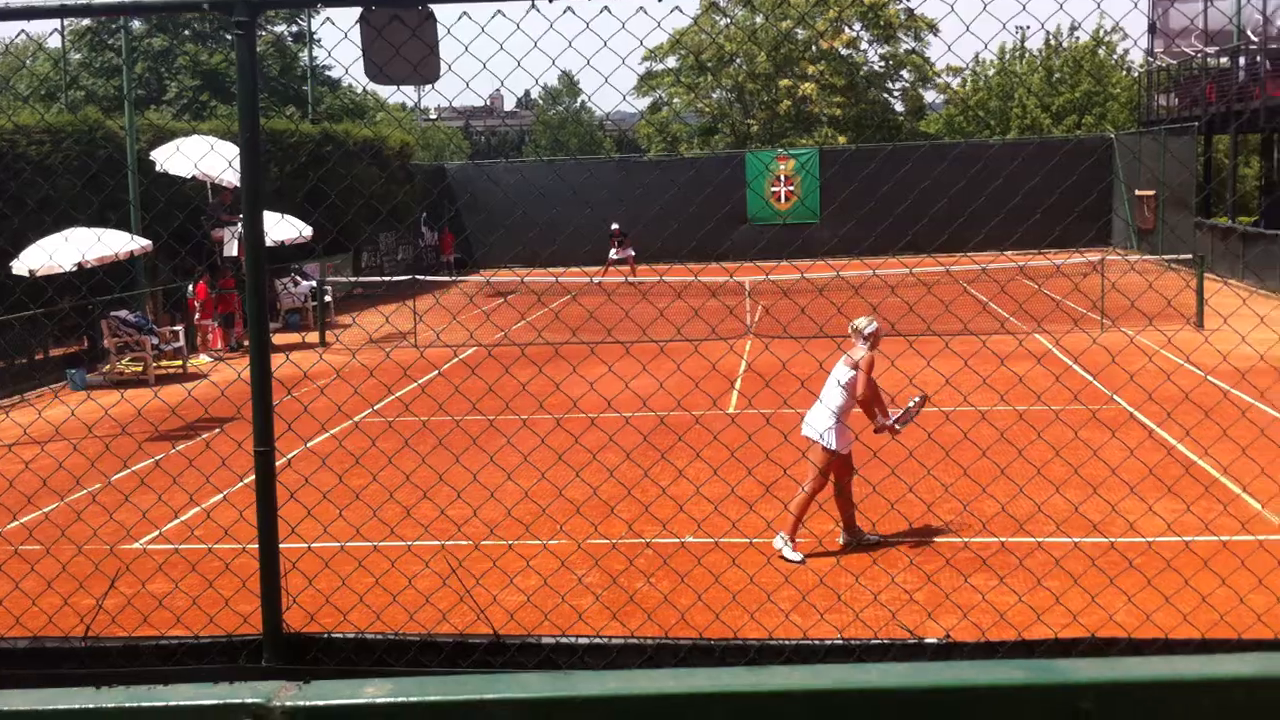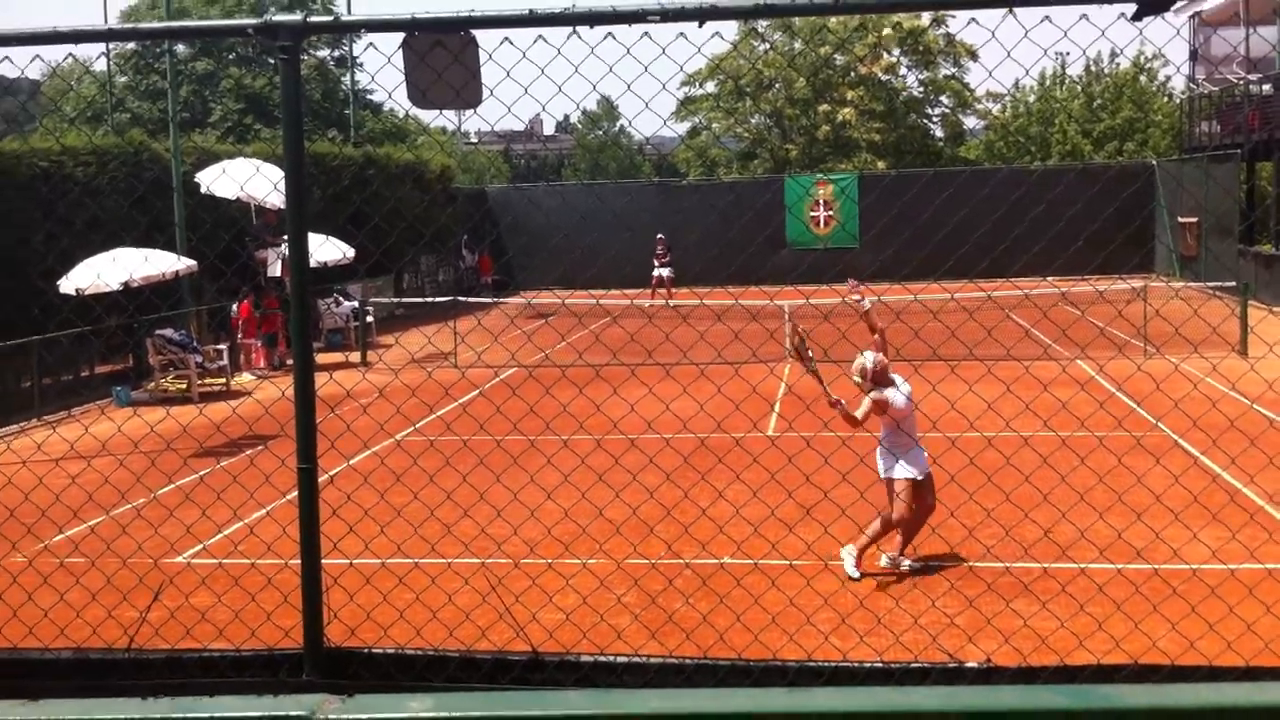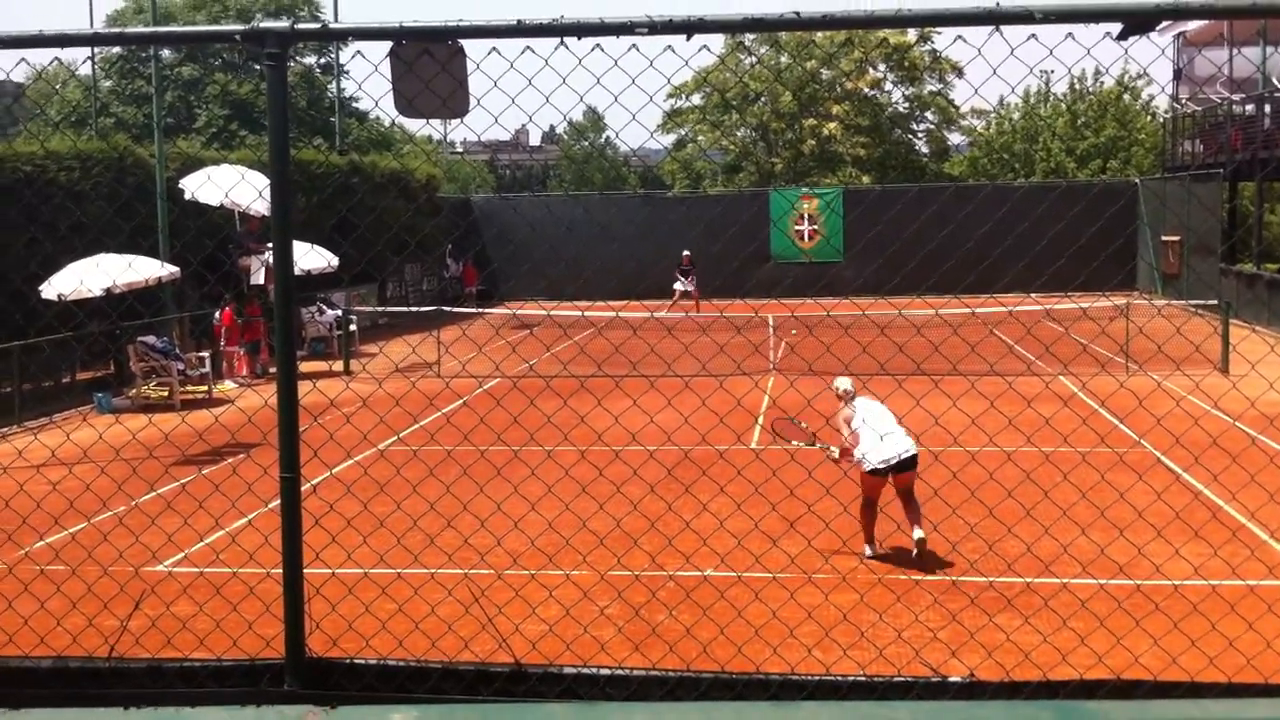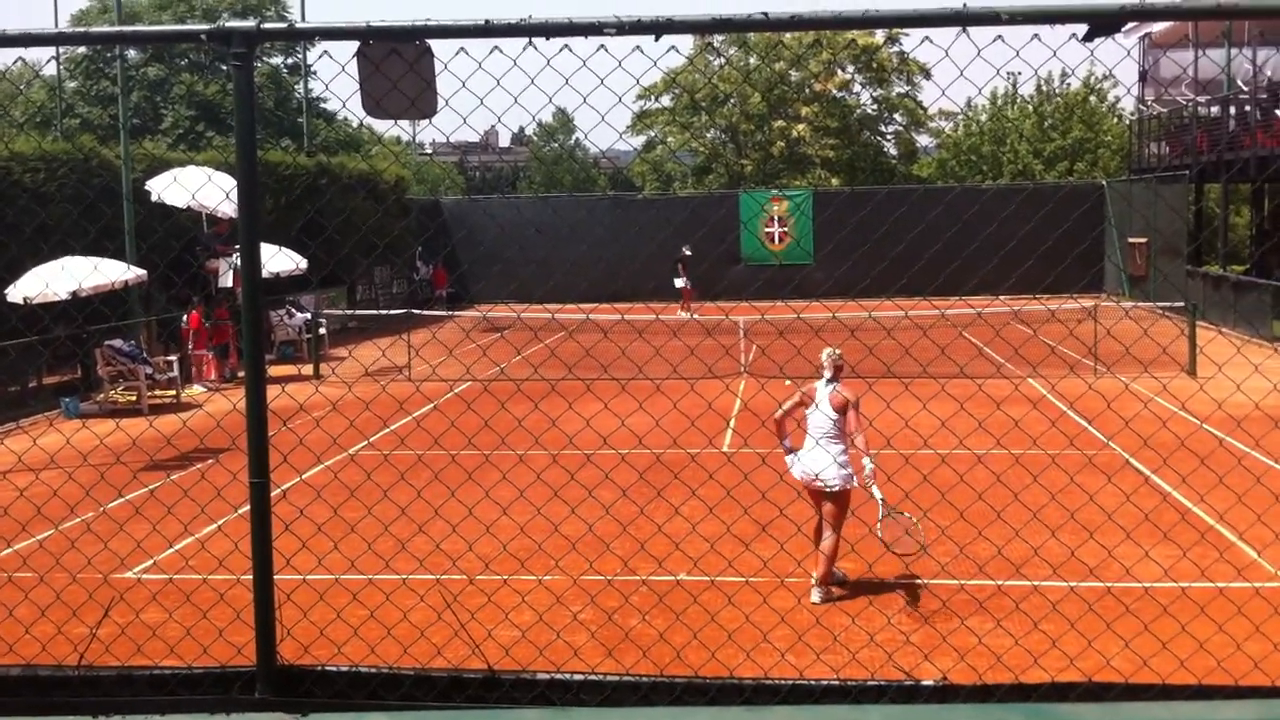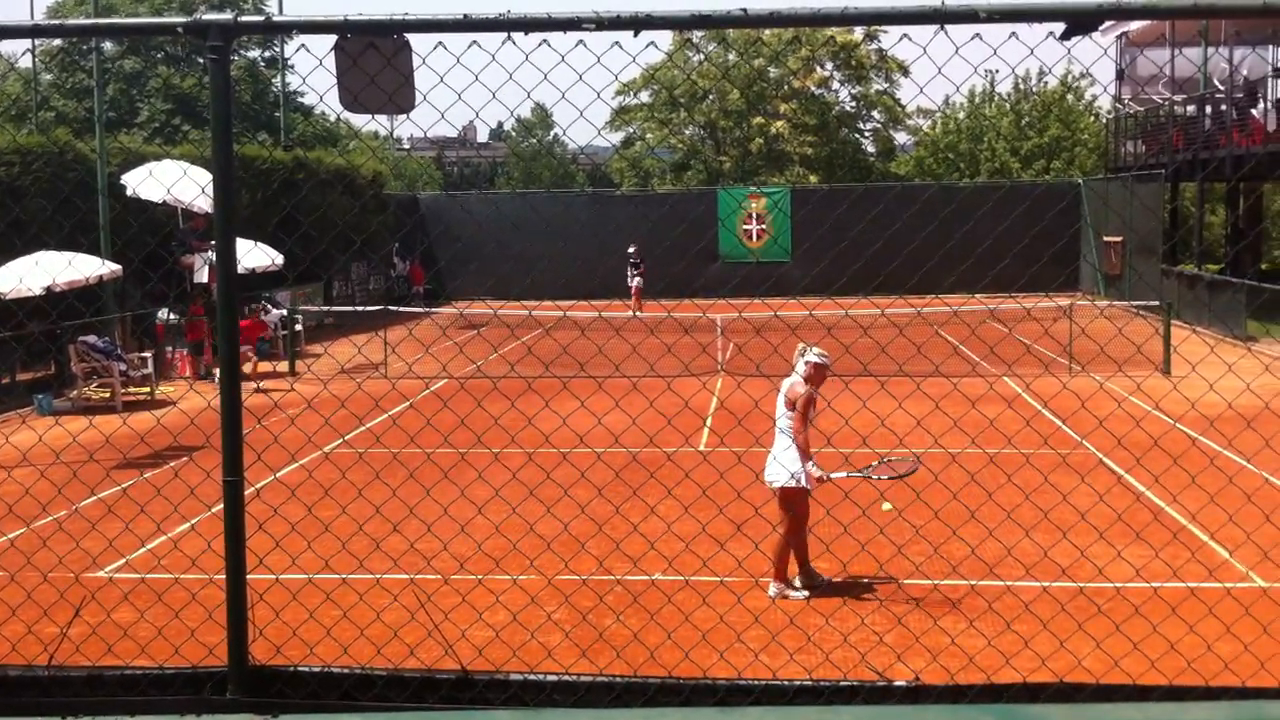
dt=1s
person 1, frame 1
left shoulder: (857, 355)
right shoulder: (866, 356)
left elbow: (872, 390)
right elbow: (861, 396)
left wrist: (885, 419)
right wrist: (878, 421)
left hip: (832, 424)
right hip: (825, 425)
left knee: (844, 478)
right knee: (815, 483)
left ankle: (851, 532)
right ankle: (786, 538)
person 1, frame 2
left shoulder: (888, 375)
right shoulder: (877, 397)
left elbow: (878, 331)
right elbow: (856, 421)
left wrist: (863, 304)
right wrist: (842, 409)
left hip: (912, 452)
right hip: (895, 457)
left knee: (926, 506)
right knee: (899, 514)
left ankle: (896, 555)
right ankle: (854, 551)
person 1, frame 3
left shoulder: (842, 414)
right shoulder: (872, 400)
left elbow: (849, 446)
left wrist: (839, 454)
left hip: (874, 455)
right hip: (904, 448)
left knee: (870, 499)
right knee: (907, 495)
left ankle: (870, 545)
right ankle: (917, 531)
person 1, frame 4
left shoulder: (808, 391)
right shoulder: (848, 395)
left elbow: (778, 417)
right elbow: (856, 432)
left wrist: (786, 445)
right wrist: (867, 463)
left hip: (808, 463)
right hip: (834, 467)
left knee: (824, 519)
right knee: (832, 529)
left ankle: (823, 571)
right ankle: (820, 588)
person 1, frame 5
left shoulder: (790, 383)
right shoulder: (803, 390)
right elbow: (799, 433)
left wrist: (815, 388)
right wrist: (811, 466)
left hip: (785, 461)
right hip: (791, 465)
left knee: (800, 520)
right knee: (789, 526)
left ankle: (805, 573)
right ankle: (778, 584)
